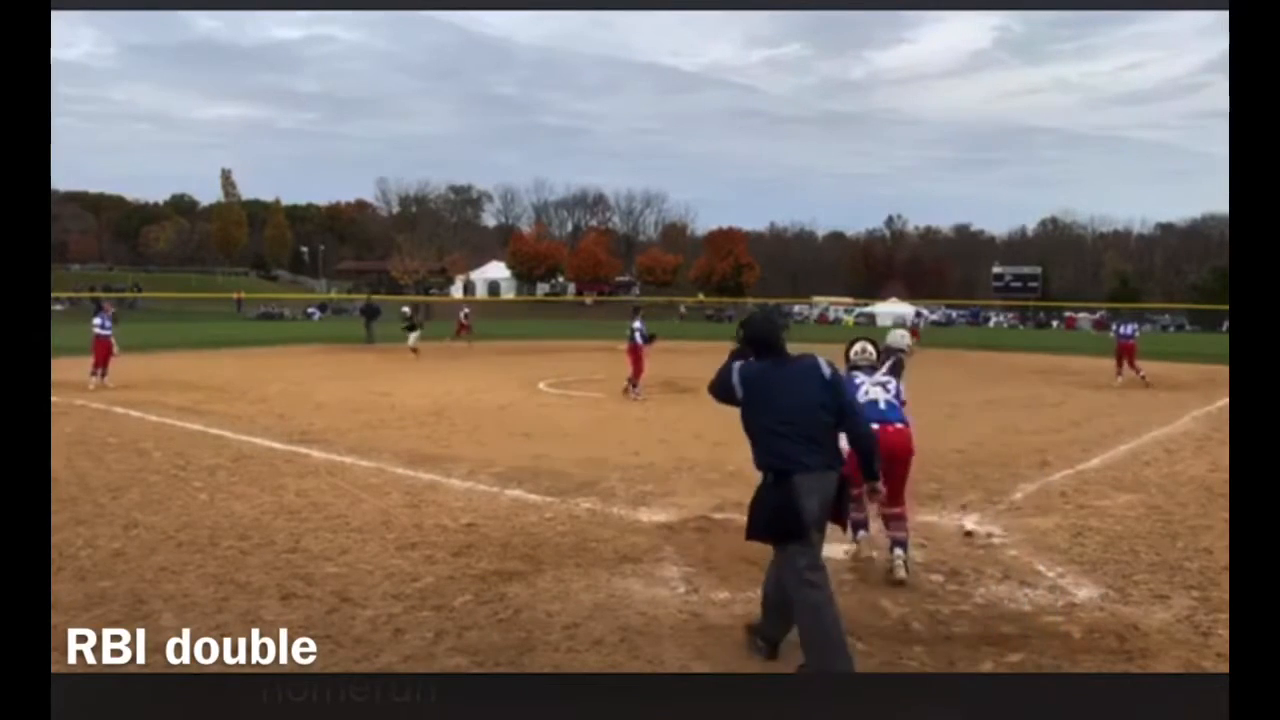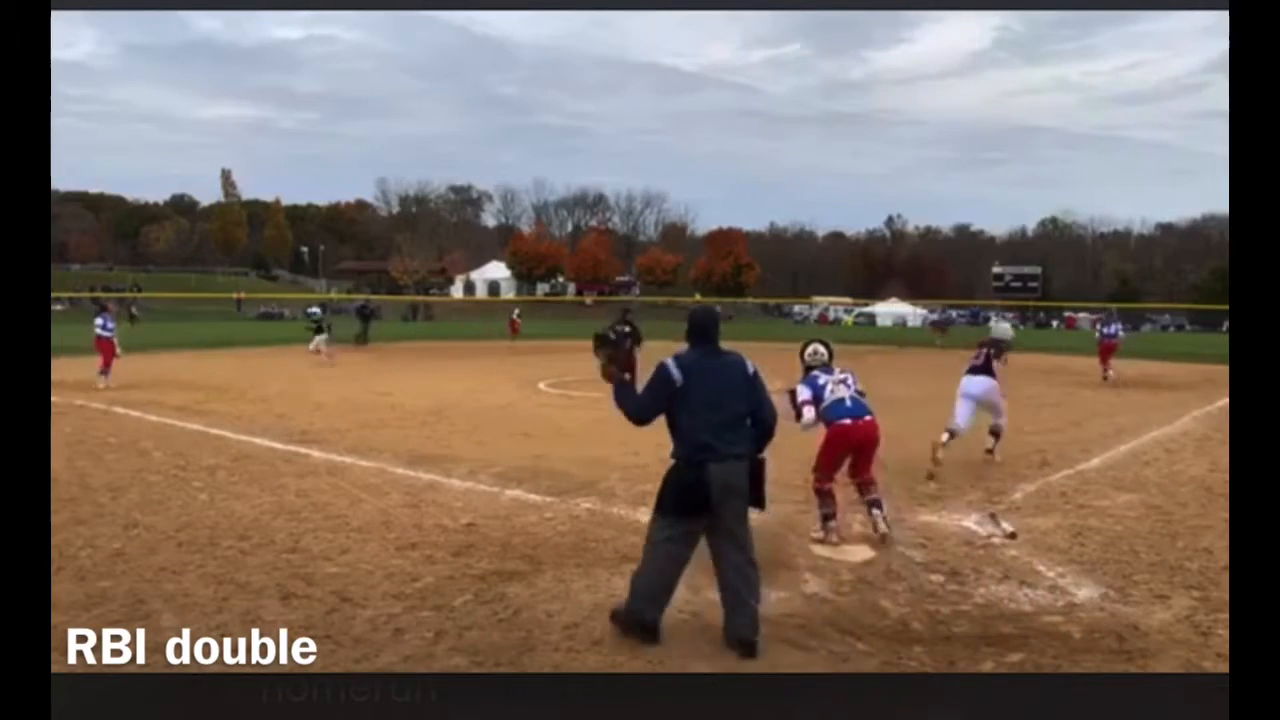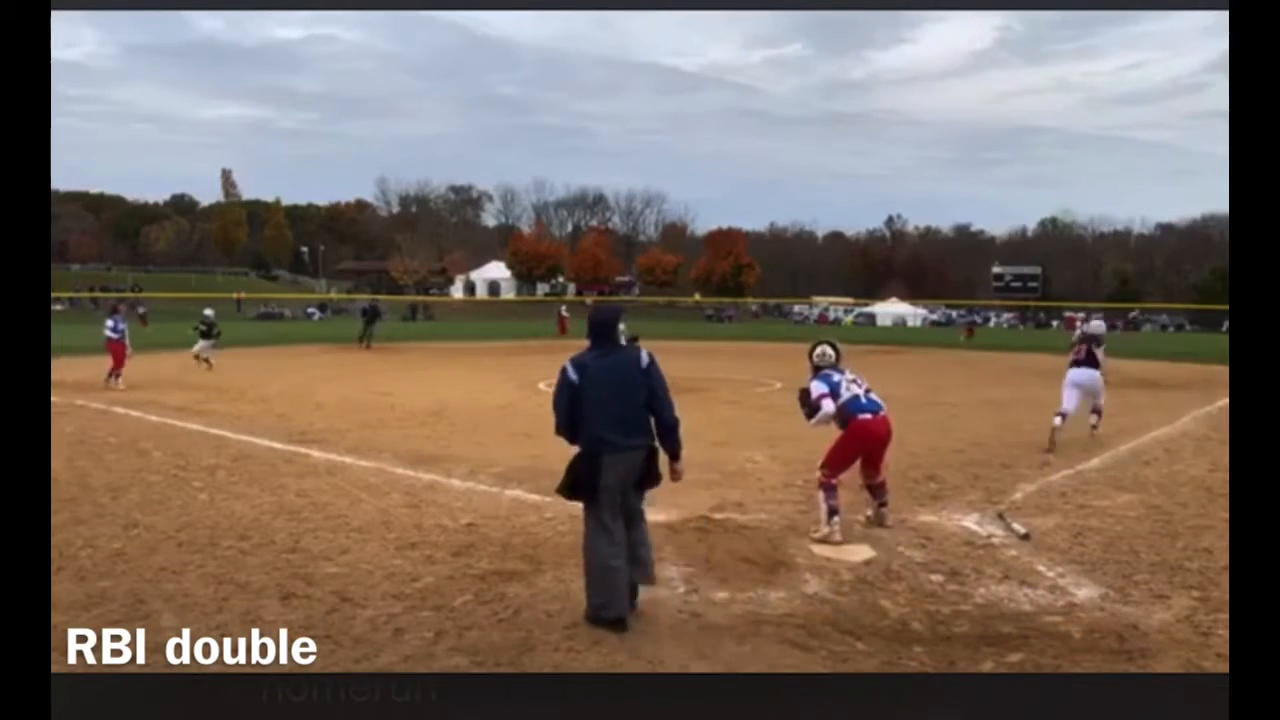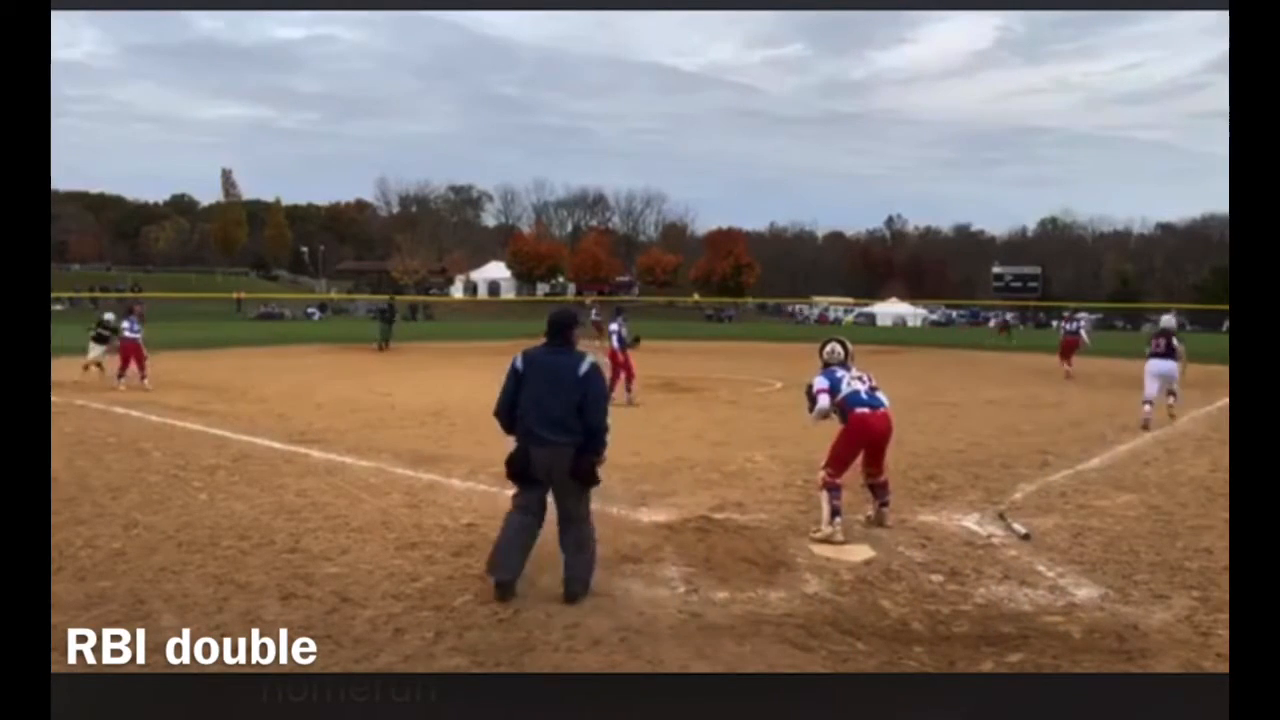
dt=0.5s
person 1, frame 1
left shoulder: (745, 376)
right shoulder: (819, 368)
left elbow: (718, 387)
right elbow: (857, 426)
left wrist: (740, 354)
right wrist: (871, 473)
left hip: (787, 486)
right hip: (827, 480)
left knee: (805, 576)
right knee: (792, 558)
left ankle: (833, 667)
right ankle: (769, 631)
person 1, frame 2
left shoulder: (674, 368)
right shoulder: (742, 366)
left elbow: (640, 413)
right elbow: (767, 420)
left wrist: (619, 382)
right wrist: (748, 454)
left hip: (695, 473)
right hip: (738, 471)
left knee: (665, 545)
right knee: (737, 552)
left ankle: (641, 617)
right ankle: (744, 632)
person 1, frame 3
left shoulder: (575, 369)
right shoulder: (641, 359)
left elbow: (564, 425)
right elbow: (664, 413)
right wrist: (674, 455)
left hip: (600, 461)
right hip: (638, 456)
left knee: (603, 532)
right knee: (631, 519)
left ankle: (610, 610)
right ankle: (636, 578)
person 1, frame 4
left shoulder: (525, 360)
right shoulder: (586, 366)
left elbow: (503, 410)
right elbow: (595, 417)
left wrist: (520, 431)
right wrist: (597, 450)
left hip: (532, 452)
right hip: (571, 454)
left knee: (524, 514)
right knee: (577, 520)
left ankle: (504, 578)
right ankle: (576, 585)
person 2, frame 1
left shoulder: (846, 382)
right shoulder: (893, 380)
right hip: (901, 436)
left knee: (854, 487)
right knee: (894, 500)
left ankle: (861, 539)
right ankle: (899, 559)
person 2, frame 2
left shoulder: (806, 384)
right shoulder: (847, 375)
left elbow: (808, 420)
left wrist: (801, 421)
left hip: (841, 429)
right hip: (869, 425)
left knee: (822, 478)
right knee: (862, 474)
left ankle: (830, 530)
right ankle: (878, 518)
person 2, frame 3
left shoulder: (819, 381)
right shoulder: (853, 377)
left elbow: (828, 411)
right elbow: (879, 404)
left wrist: (813, 421)
left hip: (861, 427)
right hip: (883, 424)
left knee: (826, 474)
right knee: (871, 469)
left ankle: (831, 528)
right ankle: (881, 513)
person 2, frame 4
left shoulder: (823, 378)
right shoulder: (862, 375)
left elbow: (823, 406)
right elbow: (884, 402)
left wrist: (815, 415)
left hip: (859, 422)
right hip: (883, 419)
left knee: (830, 474)
right knee: (874, 467)
left ankle: (832, 527)
right ankle: (881, 513)
